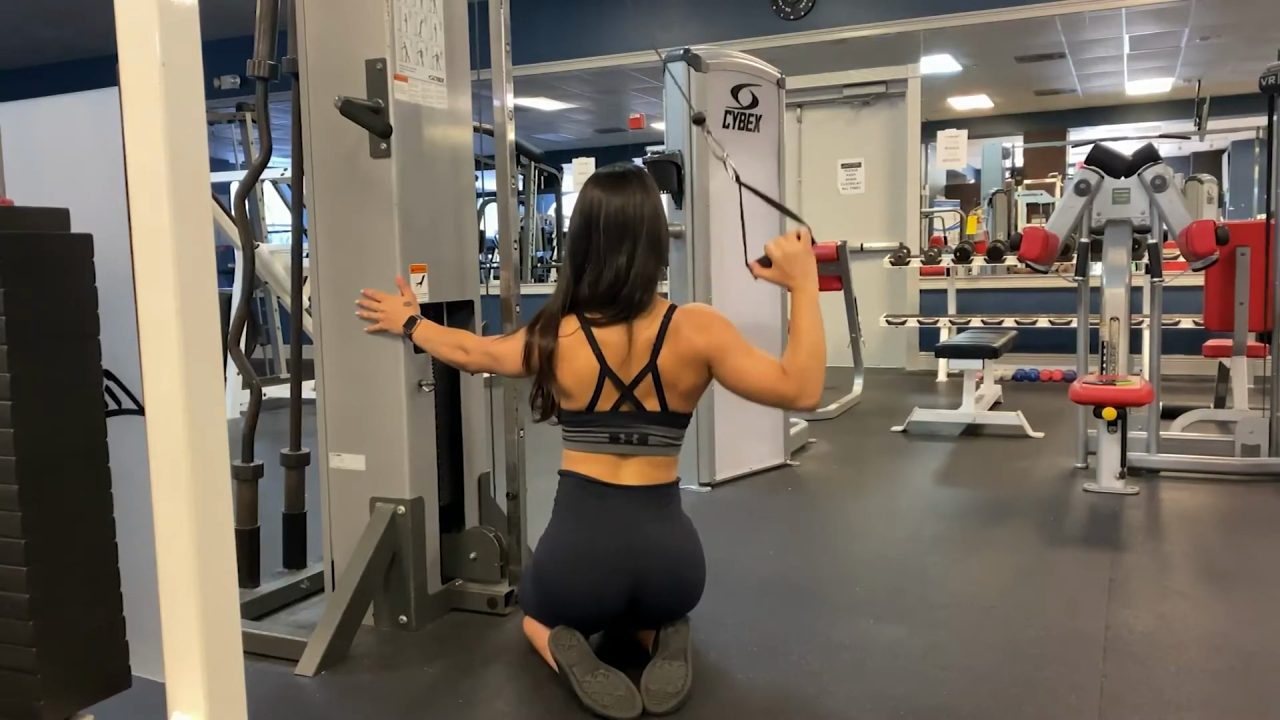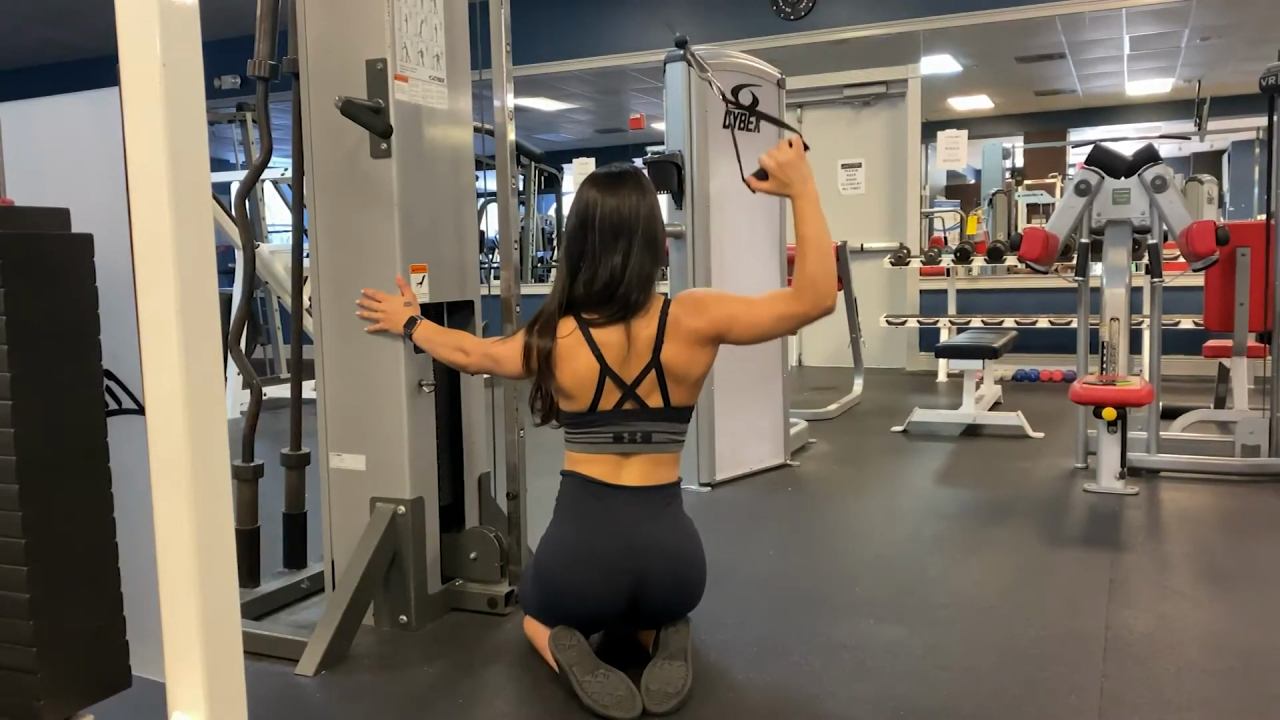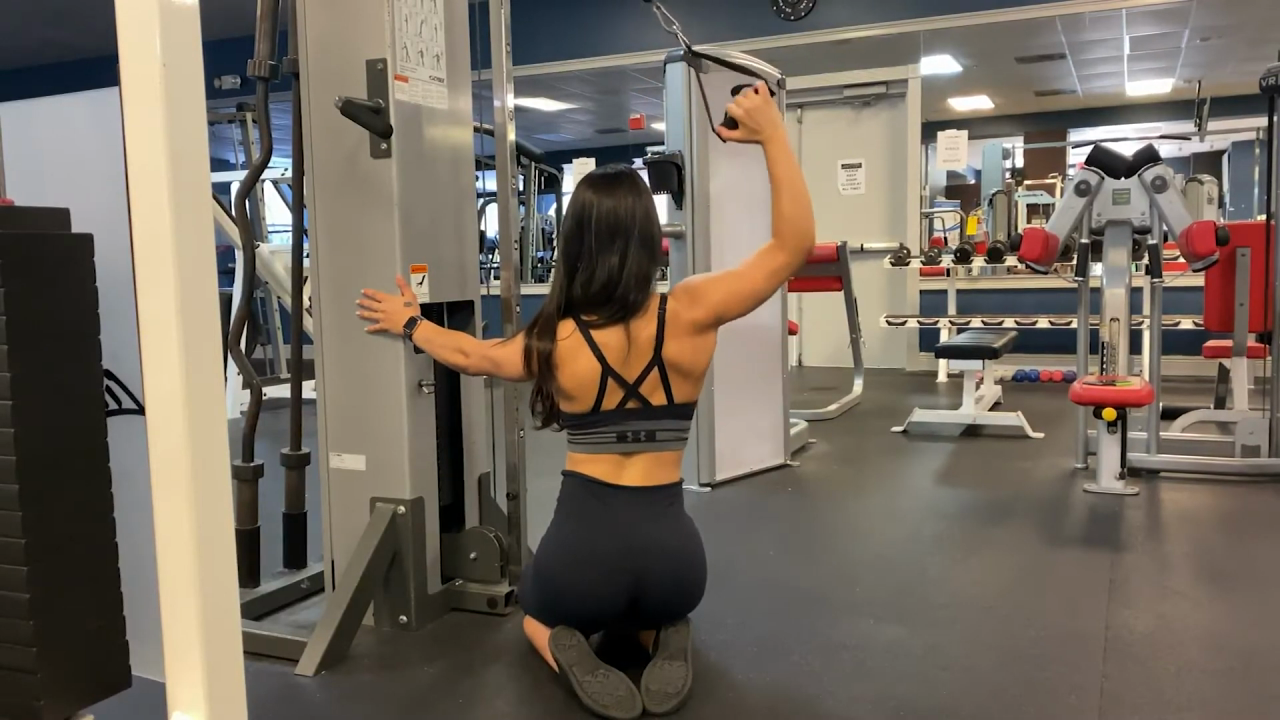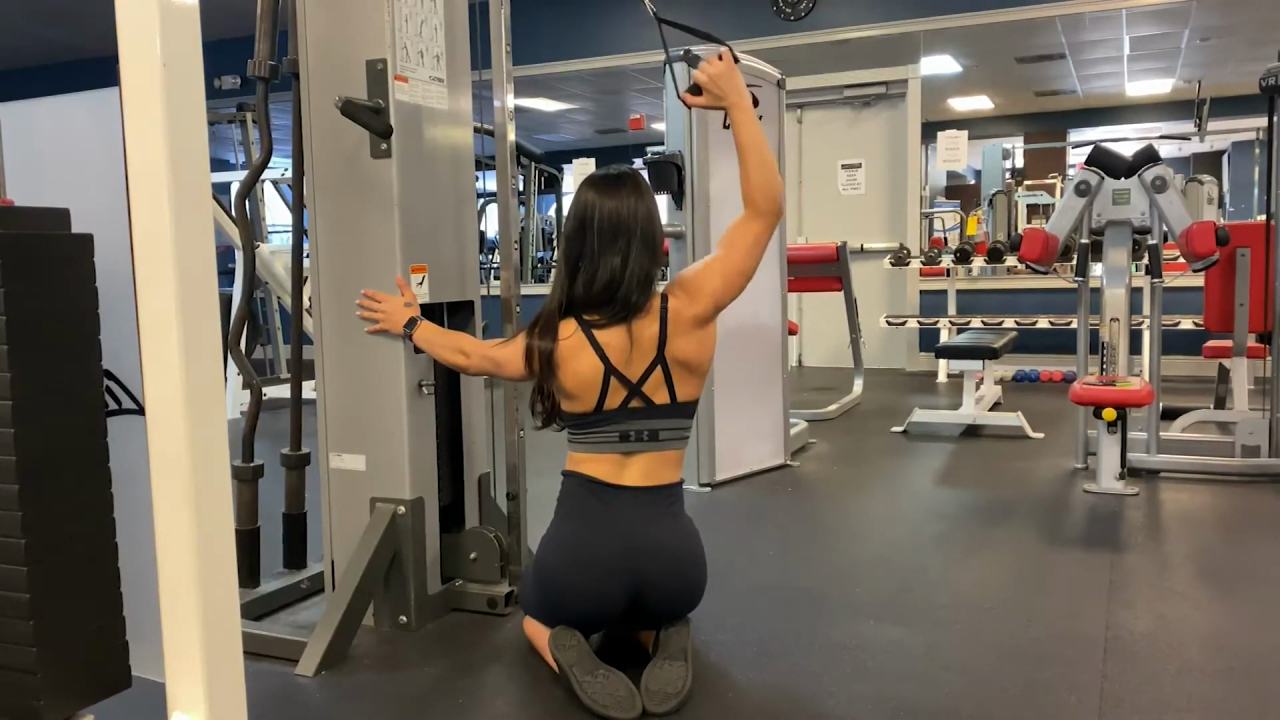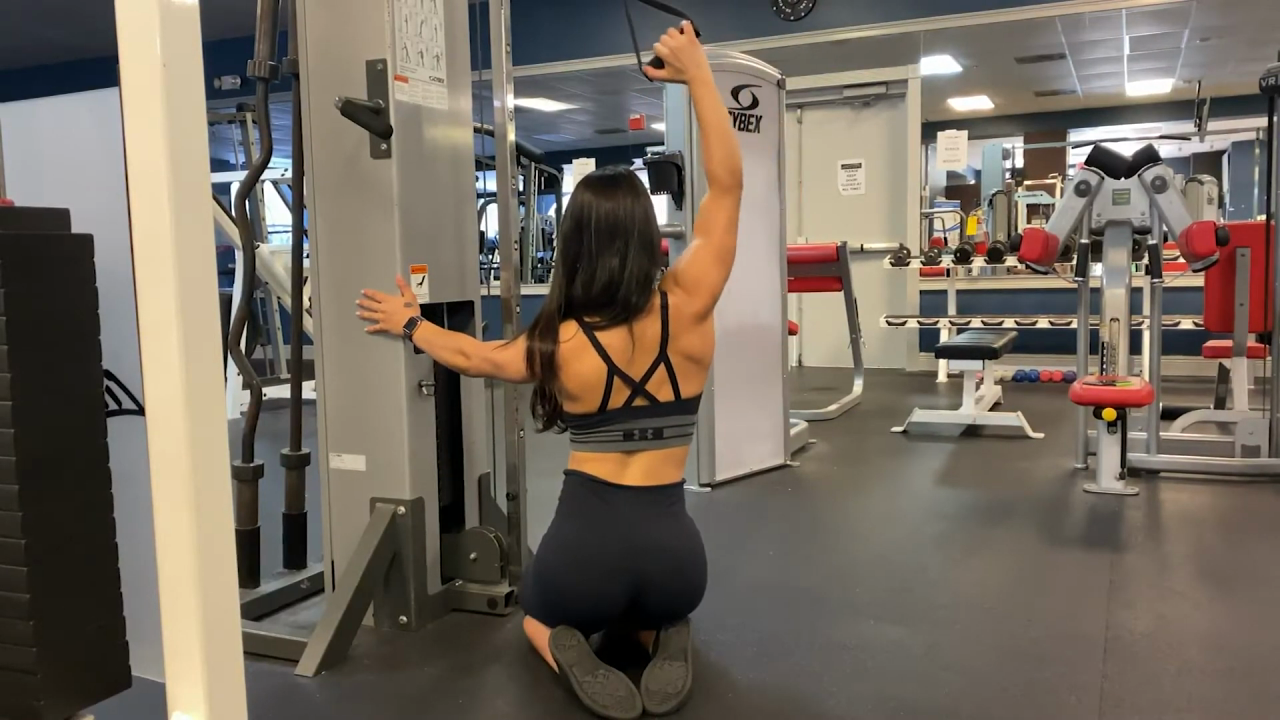
dt=0.4s
person 1, frame 1
left shoulder: (556, 337)
right shoulder: (696, 329)
left elbow: (470, 351)
right elbow: (802, 390)
left wrist: (409, 323)
right wrist: (803, 283)
left hip: (578, 549)
right hip: (667, 551)
left knee: (540, 612)
right knee: (648, 602)
left ankle: (565, 652)
right ankle: (662, 636)
person 1, frame 2
left shoulder: (554, 339)
right shoulder: (693, 322)
left elbow: (470, 352)
right elbow: (815, 298)
left wrist: (409, 322)
right wrist: (801, 189)
left hip: (579, 550)
right hip: (669, 552)
left knee: (539, 612)
right knee: (652, 600)
left ankle: (566, 652)
right ankle: (663, 637)
person 1, frame 3
left shoulder: (555, 341)
right shoulder: (691, 317)
left elbow: (472, 355)
right elbow: (794, 243)
left wrist: (408, 323)
right wrist: (772, 134)
left hip: (582, 548)
right hip: (671, 552)
left knee: (539, 613)
right knee: (651, 601)
left ankle: (568, 654)
right ankle: (663, 641)
person 1, frame 4
left shoulder: (556, 342)
right shoulder: (689, 313)
left elbow: (472, 355)
right elbow: (765, 209)
left wrist: (408, 323)
right wrist: (736, 100)
left hip: (582, 547)
right hip: (671, 550)
left knee: (540, 613)
right knee: (656, 604)
left ankle: (569, 656)
right ankle: (663, 640)
person 1, frame 5
left shoulder: (558, 344)
right shoulder: (687, 310)
left elbow: (474, 356)
right elbow: (727, 184)
left wrist: (408, 323)
right wrist: (697, 73)
left hip: (583, 546)
right hip: (672, 550)
left knee: (539, 614)
right knee: (656, 603)
left ankle: (570, 655)
right ankle: (663, 638)
